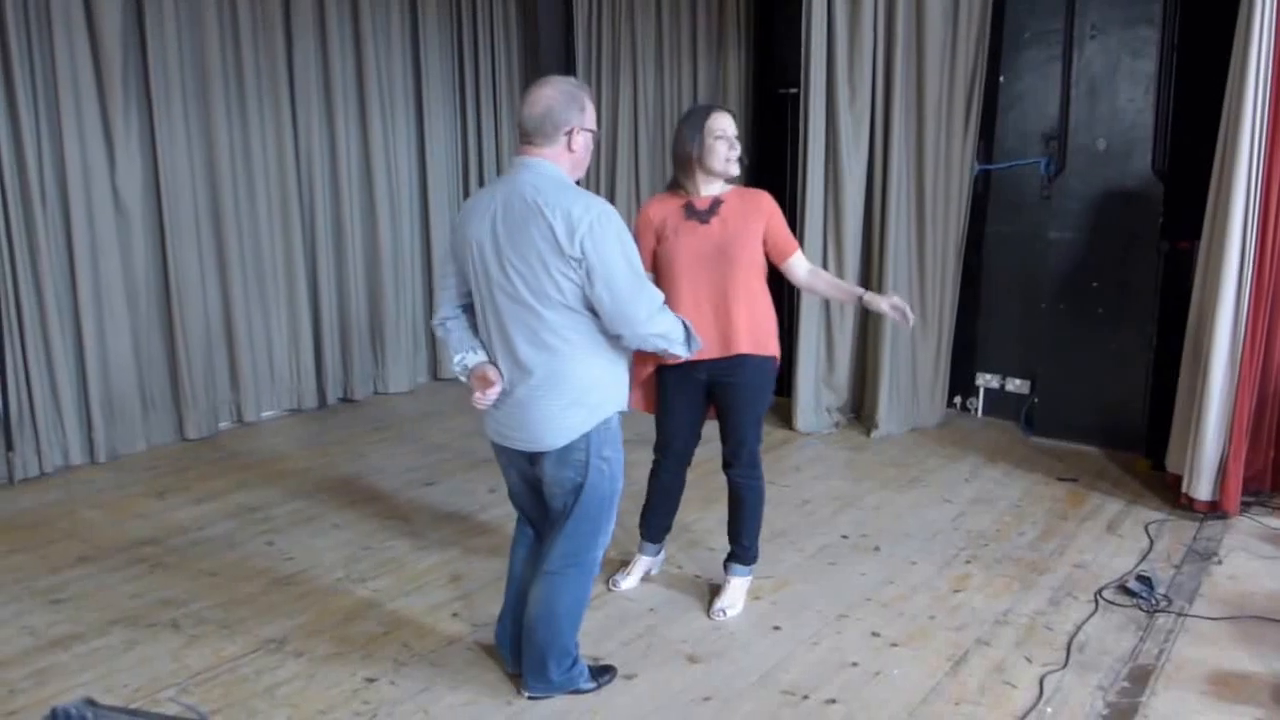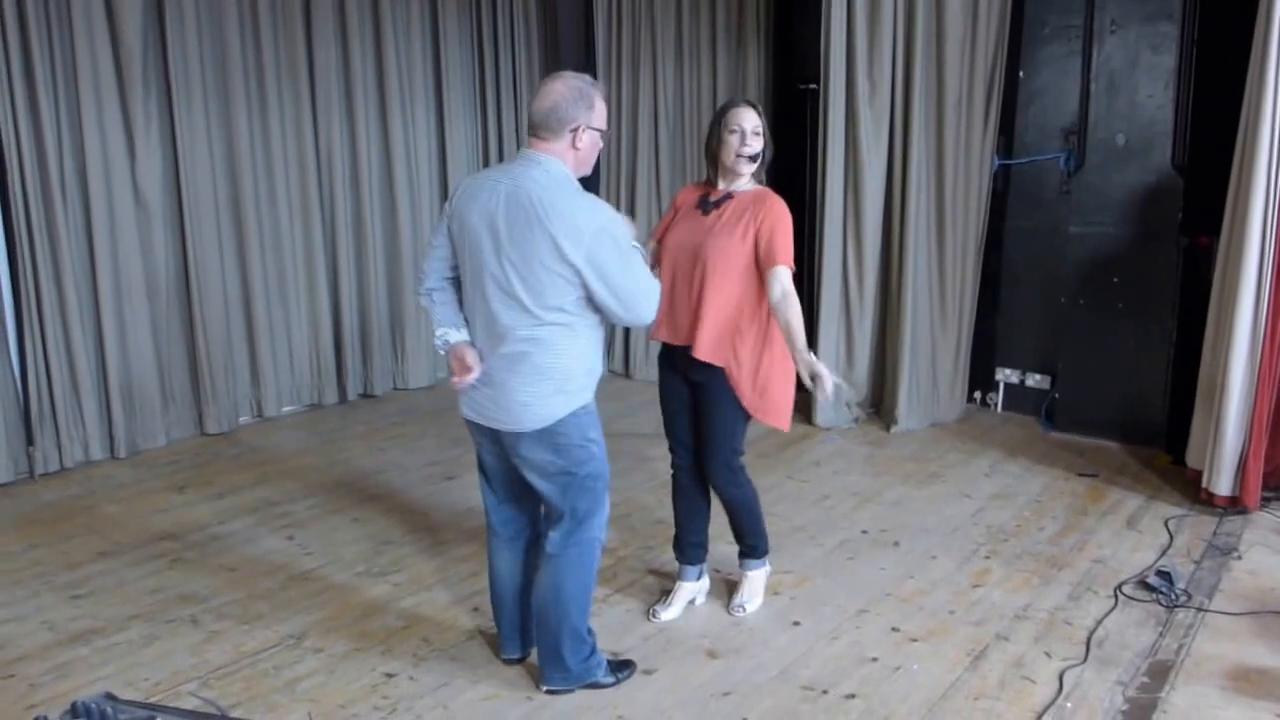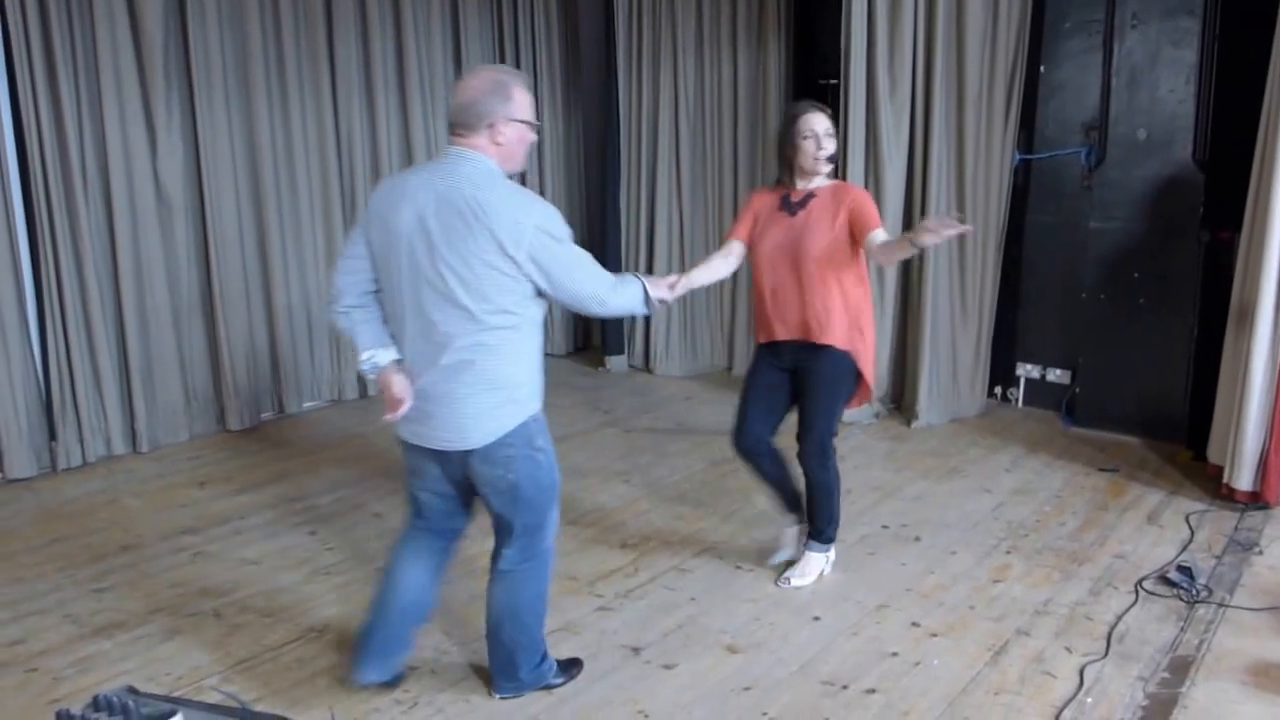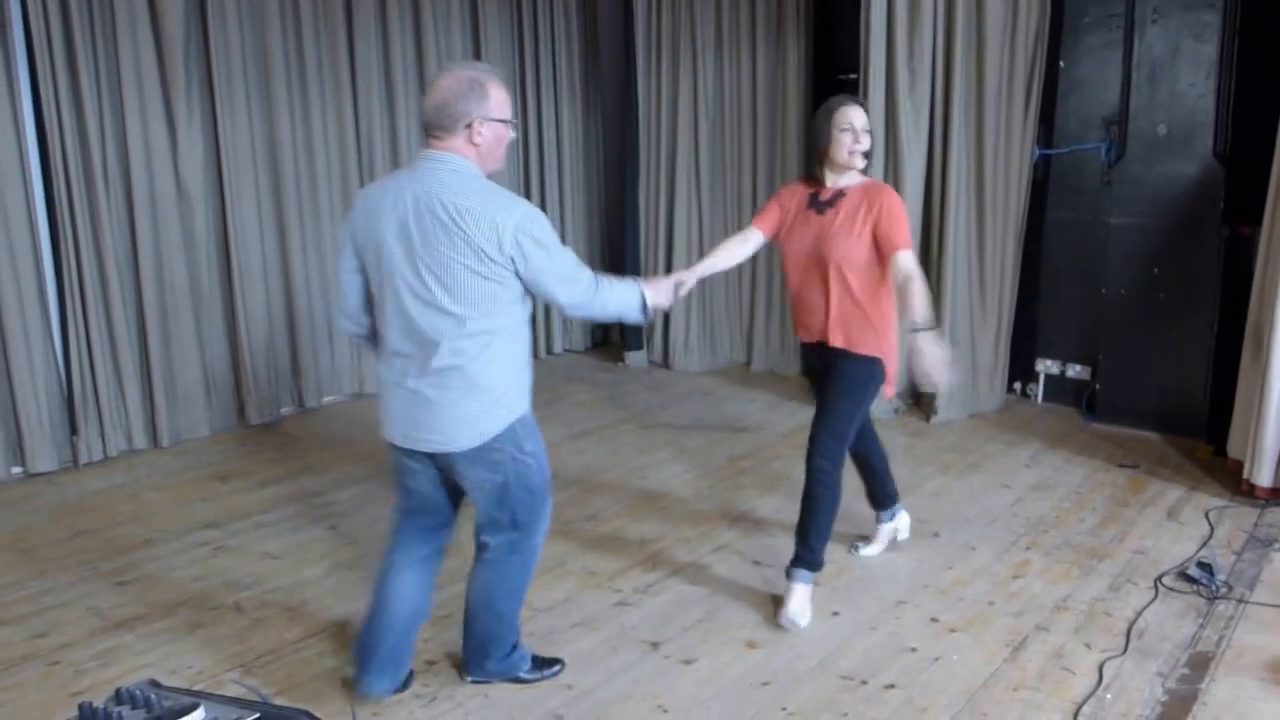
dt=0.7s
person 1, frame 1
left shoulder: (476, 210)
right shoulder: (584, 212)
left elbow: (449, 310)
right elbow: (637, 319)
left wrist: (475, 363)
right wrist: (683, 337)
left hip: (508, 416)
right hip: (576, 418)
left knee: (535, 529)
right knee: (575, 545)
left ankle: (514, 643)
right ankle: (549, 670)
person 1, frame 2
left shoulder: (472, 192)
right shoulder: (587, 215)
left elbow: (436, 281)
right elbow: (638, 308)
left wrist: (456, 340)
right wrist: (627, 246)
left hip: (483, 400)
right hip: (552, 406)
left knee: (510, 520)
right knee: (577, 525)
left ankle: (516, 635)
right ankle: (569, 661)
person 1, frame 3
left shoulder: (390, 196)
right shoulder: (522, 213)
left elbow: (349, 297)
right elbow: (590, 292)
left wrist: (386, 365)
right wrist: (646, 290)
left hip: (420, 415)
right hip: (498, 416)
left knee: (429, 531)
right knee: (525, 540)
left ankle: (378, 656)
right ankle: (519, 668)
person 1, frame 4
left shoulder: (371, 203)
right shoulder: (503, 213)
left elbow: (356, 316)
right elbow: (578, 293)
right wrist: (645, 296)
left hip: (408, 412)
right hip: (485, 412)
left knee: (420, 530)
right knee: (516, 529)
left ankle: (381, 664)
right ankle: (491, 656)
person 2, frame 1
left shoulder: (758, 205)
right shoulder: (657, 212)
left elbow: (803, 272)
left wrist: (866, 298)
right wrist: (647, 347)
left hip: (745, 358)
right hip: (680, 361)
left knee: (742, 465)
right knee: (670, 458)
left ankle: (740, 571)
right ankle: (649, 550)
person 2, frame 2
left shoulder: (769, 209)
right shoulder: (686, 200)
left elbow: (780, 290)
right elbow: (653, 264)
left wrist: (804, 356)
left hip: (730, 360)
right hip: (676, 354)
left knee: (722, 469)
right knee: (685, 466)
left ankle: (755, 565)
right ankle: (690, 575)
person 2, frame 3
left shoulder: (850, 199)
right shoulder: (762, 203)
left elbow: (879, 249)
right elbow: (727, 259)
left wrist: (915, 240)
right wrist: (674, 286)
left hip: (831, 344)
right hip: (775, 344)
left knee: (815, 448)
right knee: (749, 437)
left ankle: (819, 548)
right ankle: (801, 520)
person 2, frame 4
left shoulder: (881, 201)
right shoulder: (792, 198)
left elbow: (905, 272)
right elbow: (746, 241)
left wrist: (923, 331)
right wrist: (694, 273)
left hip: (861, 348)
right hip: (819, 345)
left knee: (822, 457)
right knee: (854, 433)
left ankle: (802, 578)
right ankle: (893, 516)
